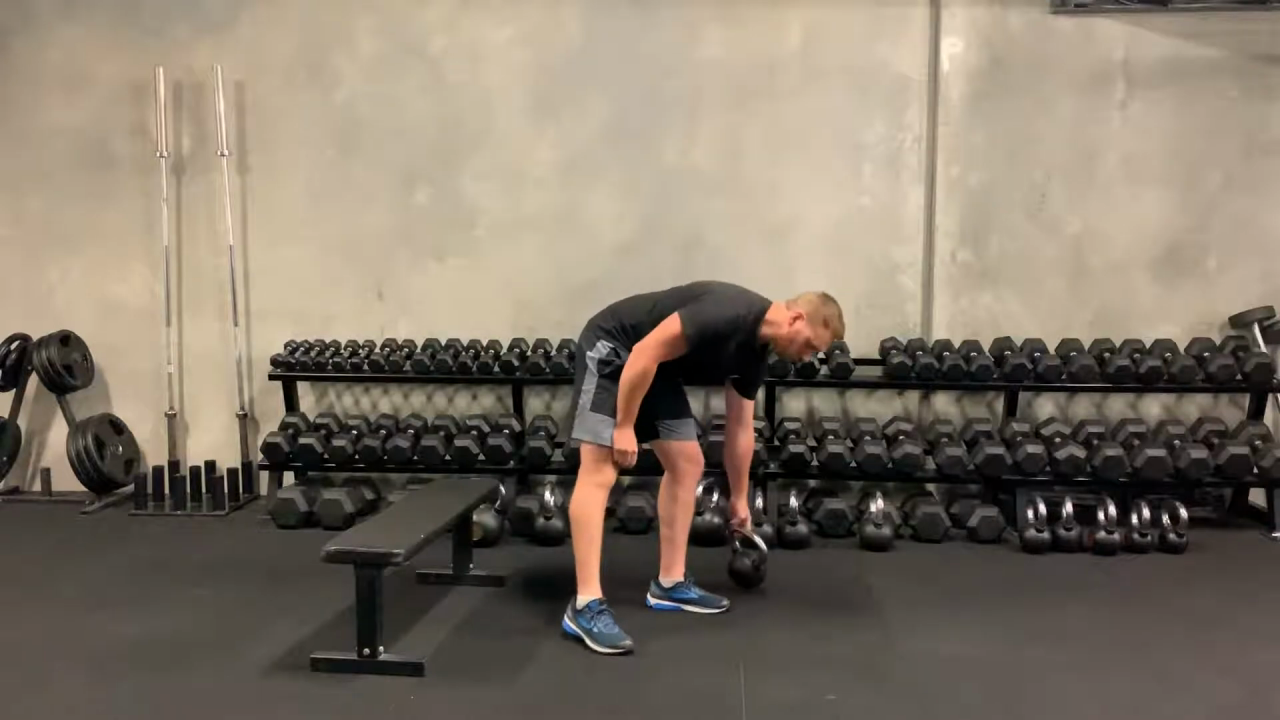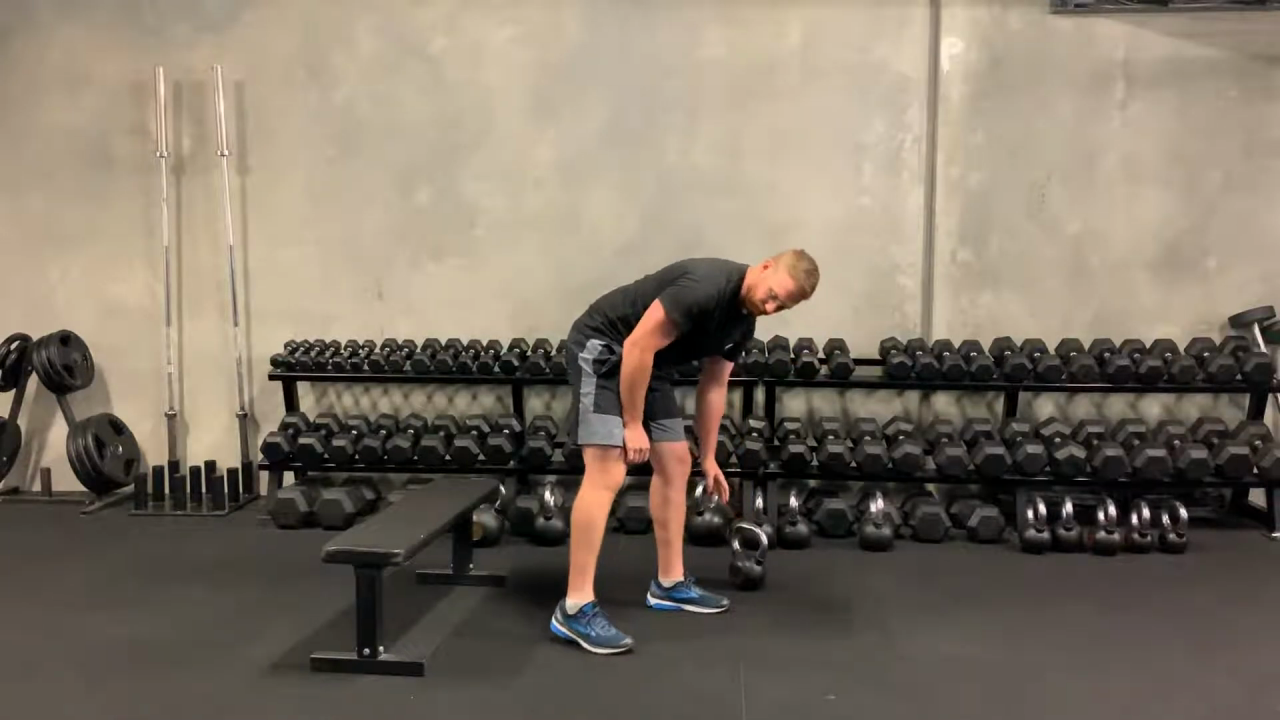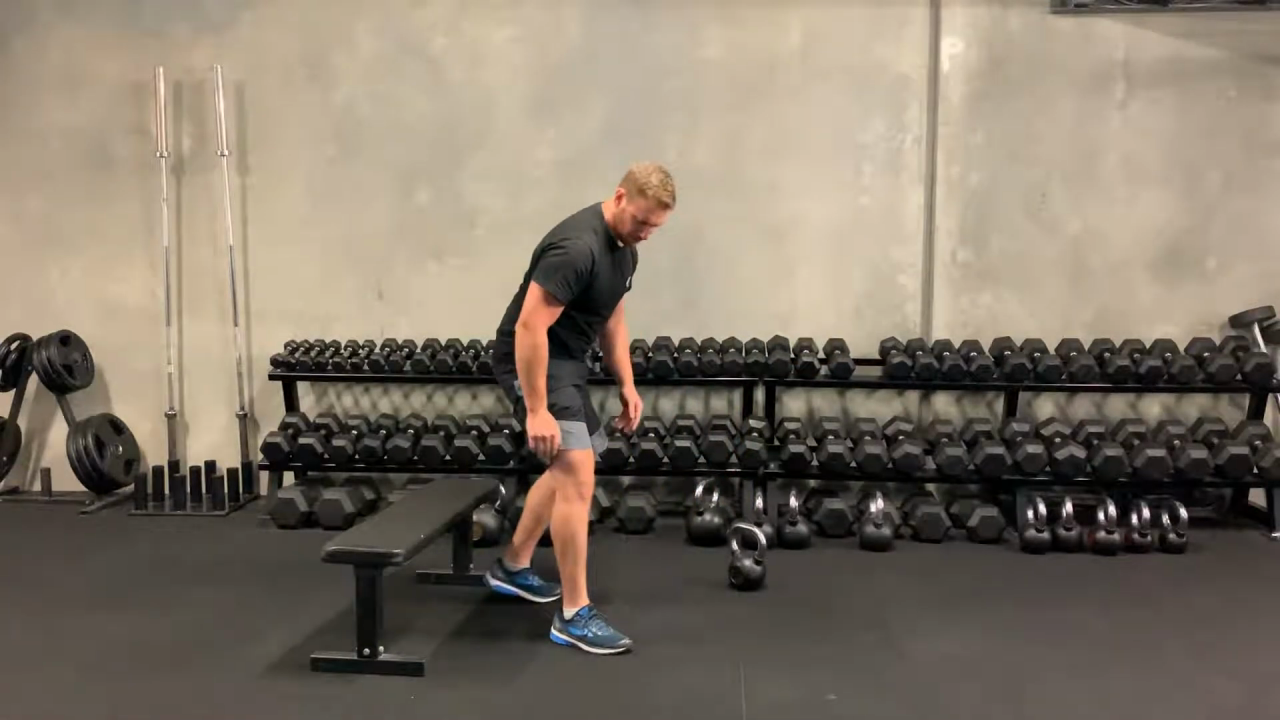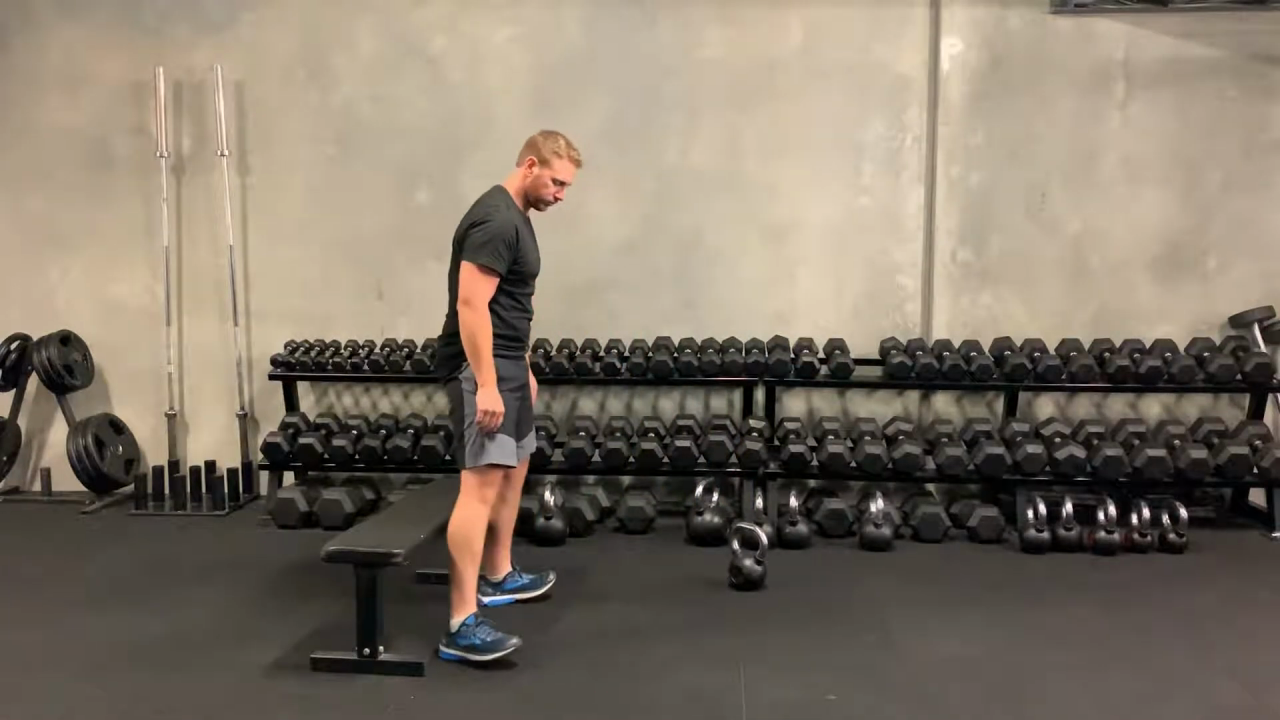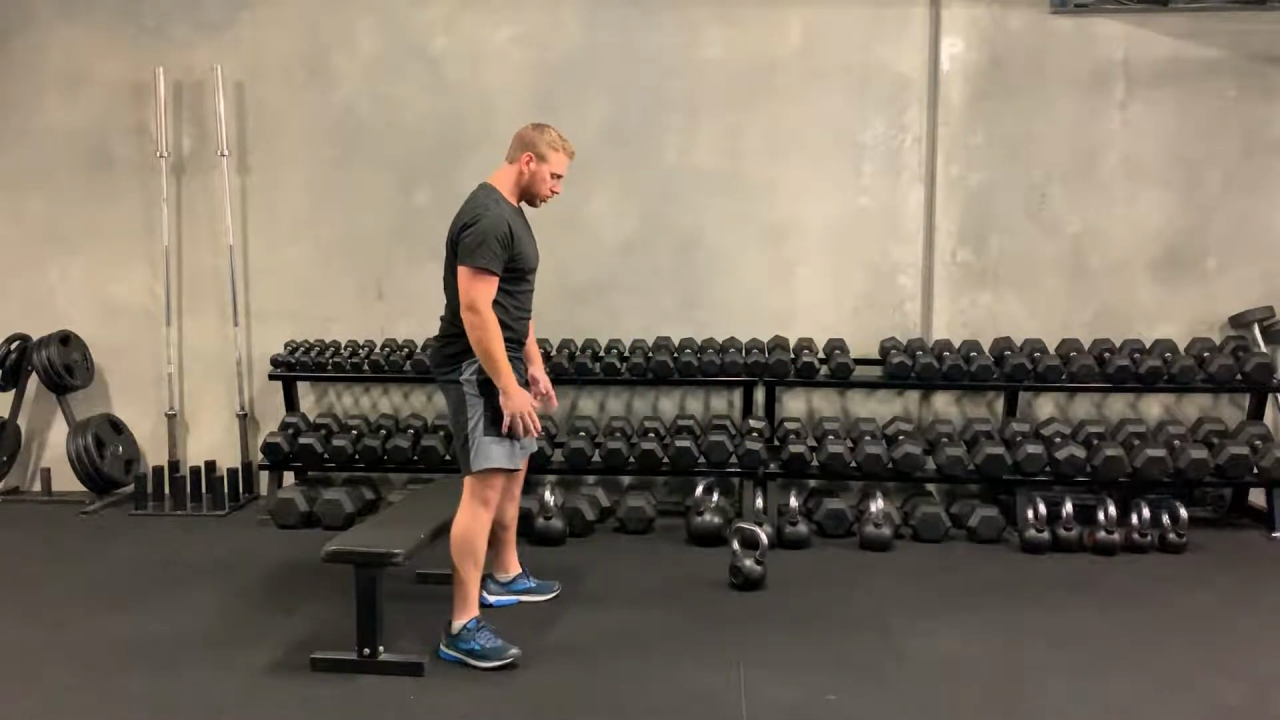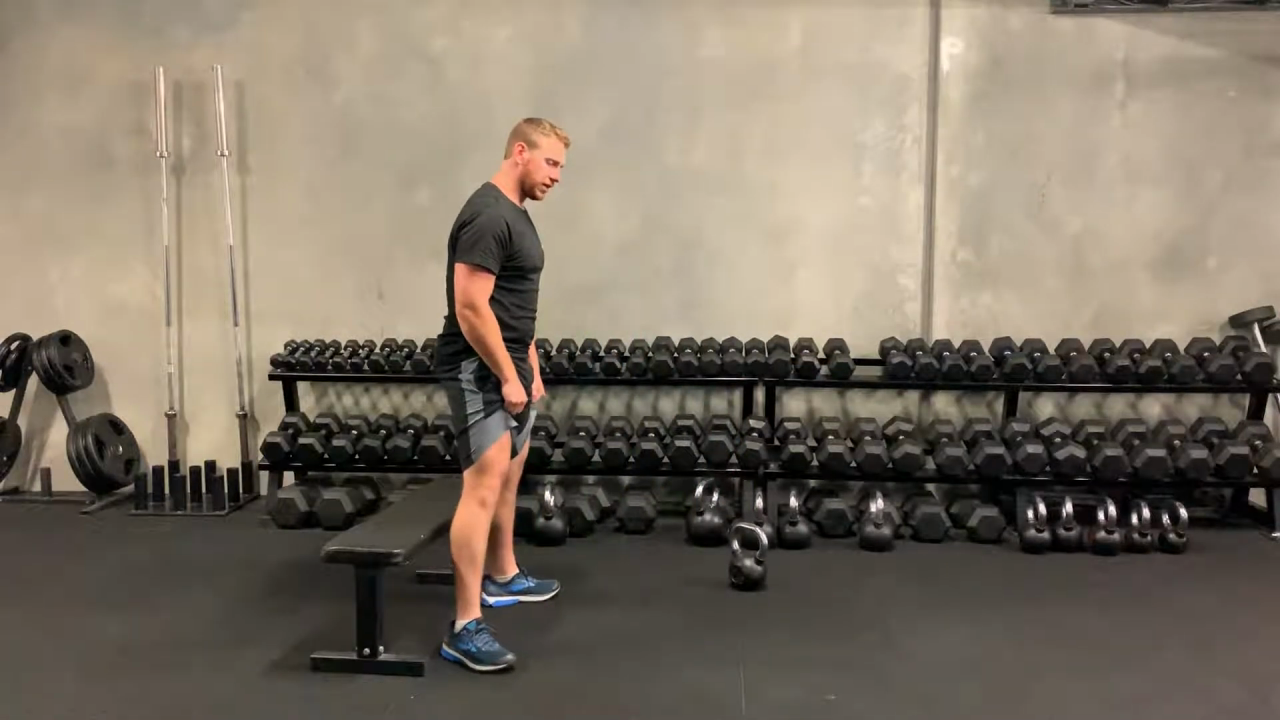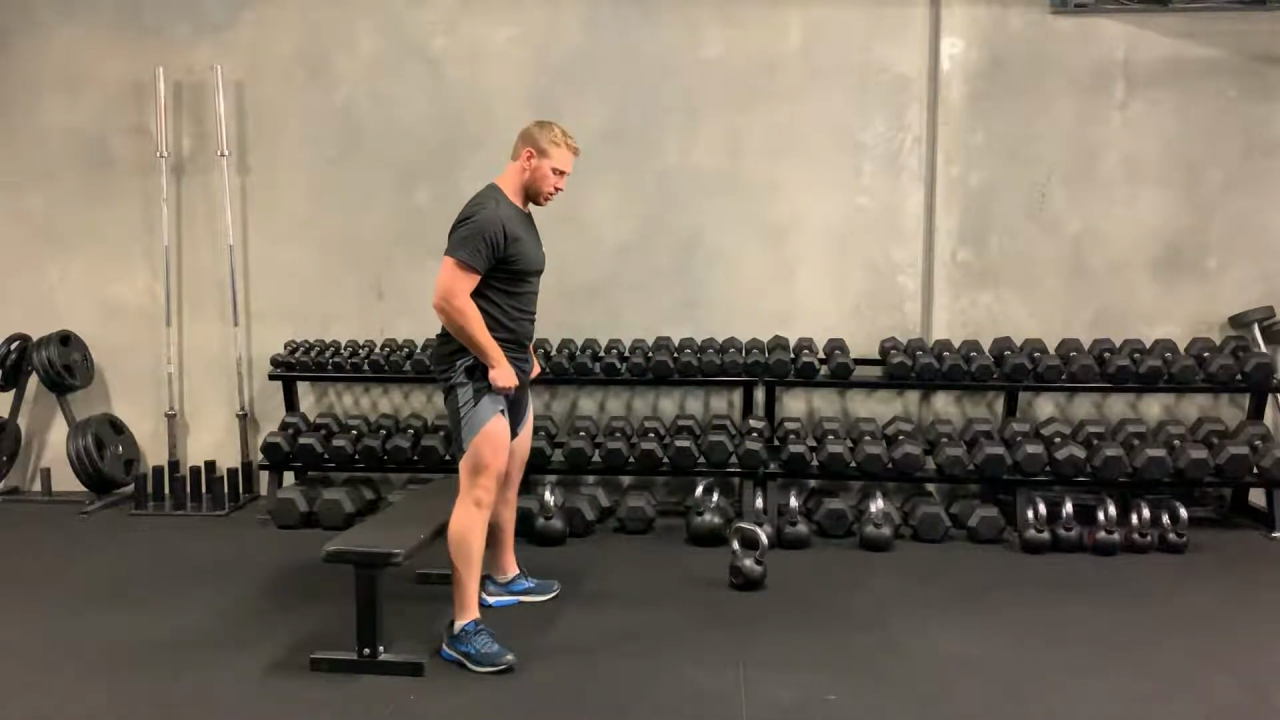
dt=0.7s
person 1, frame 1
left shoulder: (755, 352)
right shoulder: (724, 314)
left elbow: (741, 426)
right elbow: (644, 354)
left wrist: (739, 498)
right wrist: (625, 428)
right hip: (613, 350)
left knee: (689, 464)
right knee: (600, 473)
left ankle: (670, 582)
right ankle: (586, 605)
person 1, frame 2
left shoulder: (743, 321)
right shoulder: (705, 287)
left elbow: (714, 386)
right elbow: (638, 347)
left wrist: (708, 456)
right wrist: (633, 425)
left hip: (645, 365)
right hip: (604, 348)
left knee: (676, 465)
right knee: (608, 474)
left ankle: (670, 583)
right ankle: (576, 608)
person 1, frame 3
left shoulder: (624, 248)
right shoulder: (576, 248)
left elbow: (612, 319)
right elbow: (529, 329)
left wrist: (627, 385)
right wrist: (537, 411)
left hip: (567, 359)
right hip: (532, 360)
left knee: (567, 470)
right knee: (578, 477)
left ankle: (511, 566)
right ankle: (573, 613)
person 1, frame 4
left shoulder: (515, 218)
right shoulder: (495, 221)
right elbow: (471, 306)
left wrist: (519, 370)
right wrist: (486, 385)
left hip: (504, 361)
right hip: (480, 365)
left knee: (514, 469)
right knee: (482, 484)
left ankle: (498, 575)
right ankle: (462, 624)
person 1, frame 5
left shoulder: (509, 213)
right shoulder: (487, 219)
right elbow: (476, 311)
left wrist: (534, 366)
right wrist: (508, 388)
left hip: (502, 364)
right hip: (477, 369)
left knee: (512, 472)
right knee: (485, 486)
left ankle: (505, 575)
right ankle: (462, 627)
person 1, frame 6
left shoulder: (516, 214)
right shoulder: (487, 217)
right elbow: (470, 307)
left wrist: (530, 369)
right wrist: (507, 377)
left hip: (507, 365)
right hip: (478, 369)
left knee: (509, 478)
right knee: (483, 487)
left ankle: (503, 578)
right ankle: (465, 627)
person 1, frame 7
left shoulder: (521, 216)
right shoulder: (487, 217)
right elbow: (448, 298)
left wrist: (526, 355)
right wrist: (494, 362)
left hip: (508, 366)
right hip: (476, 367)
left knee: (509, 477)
right knee: (481, 485)
left ankle: (503, 576)
right ankle: (464, 627)
